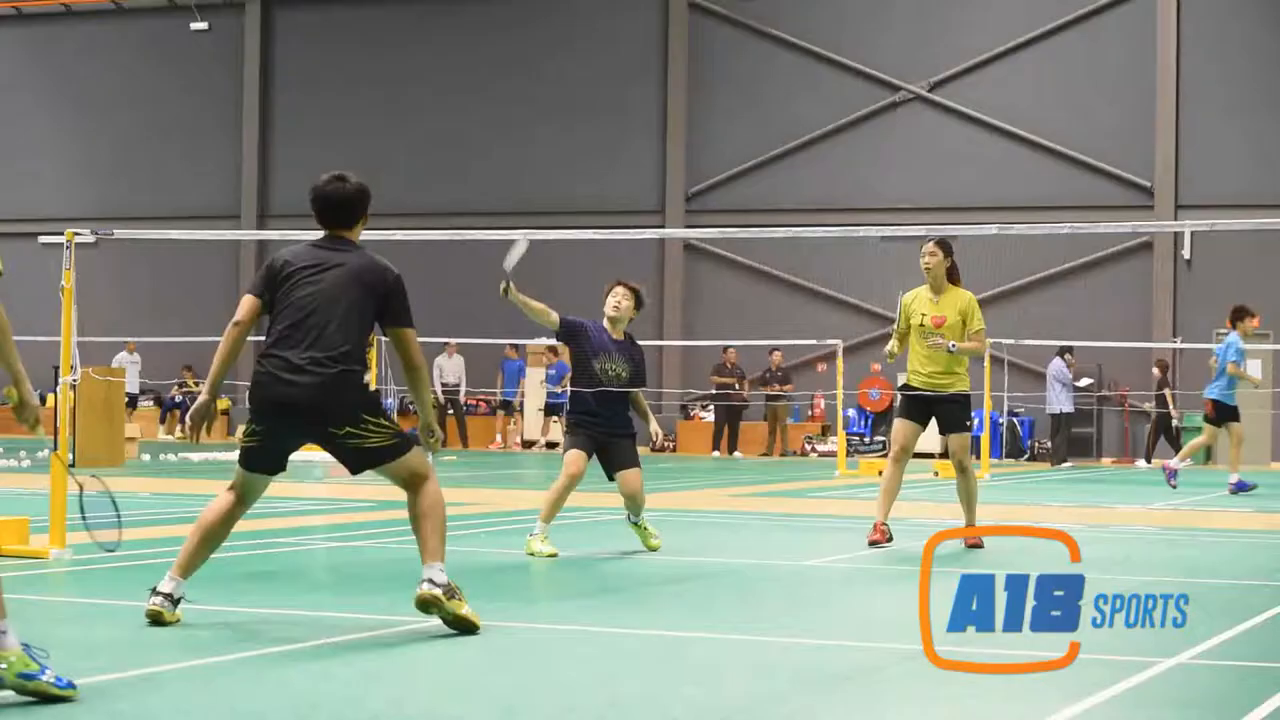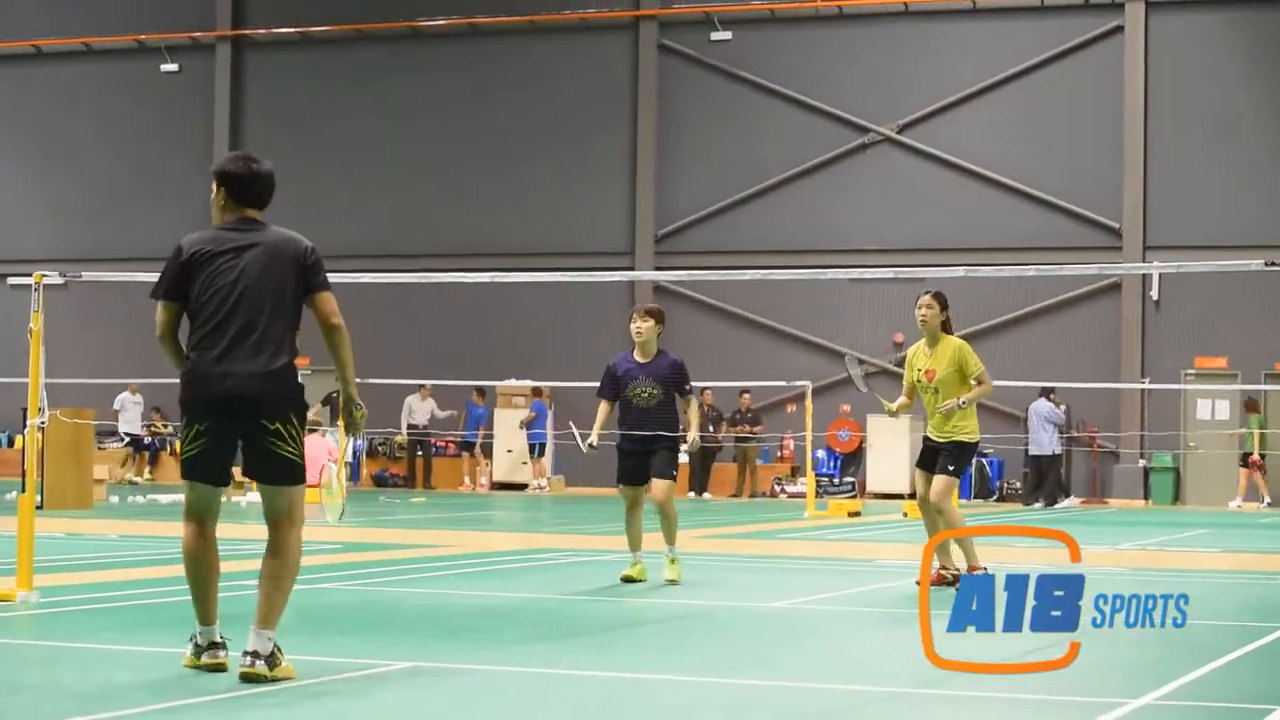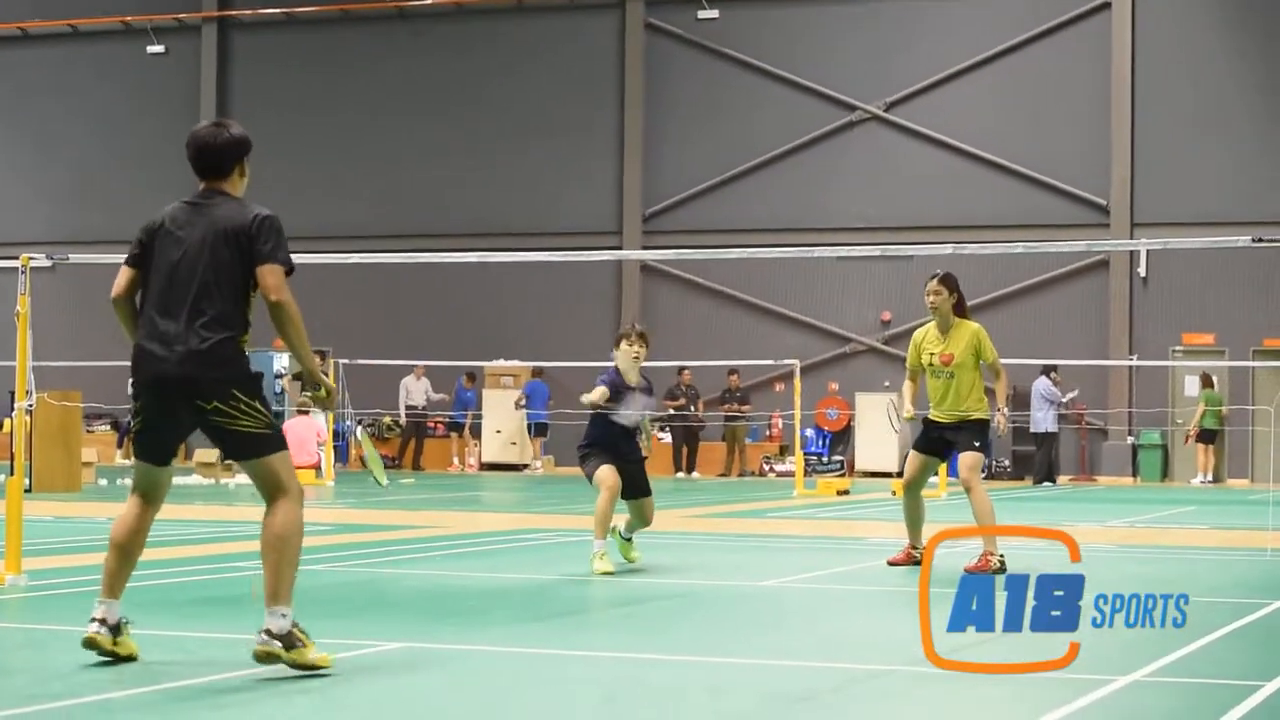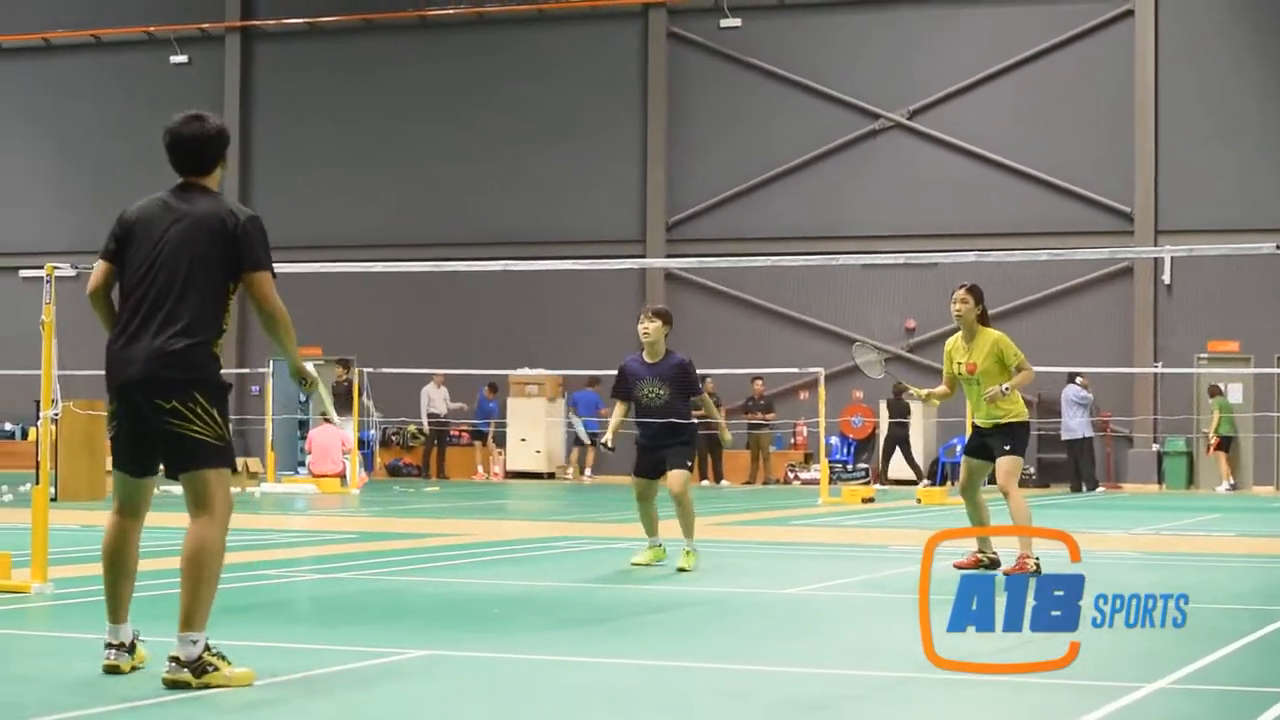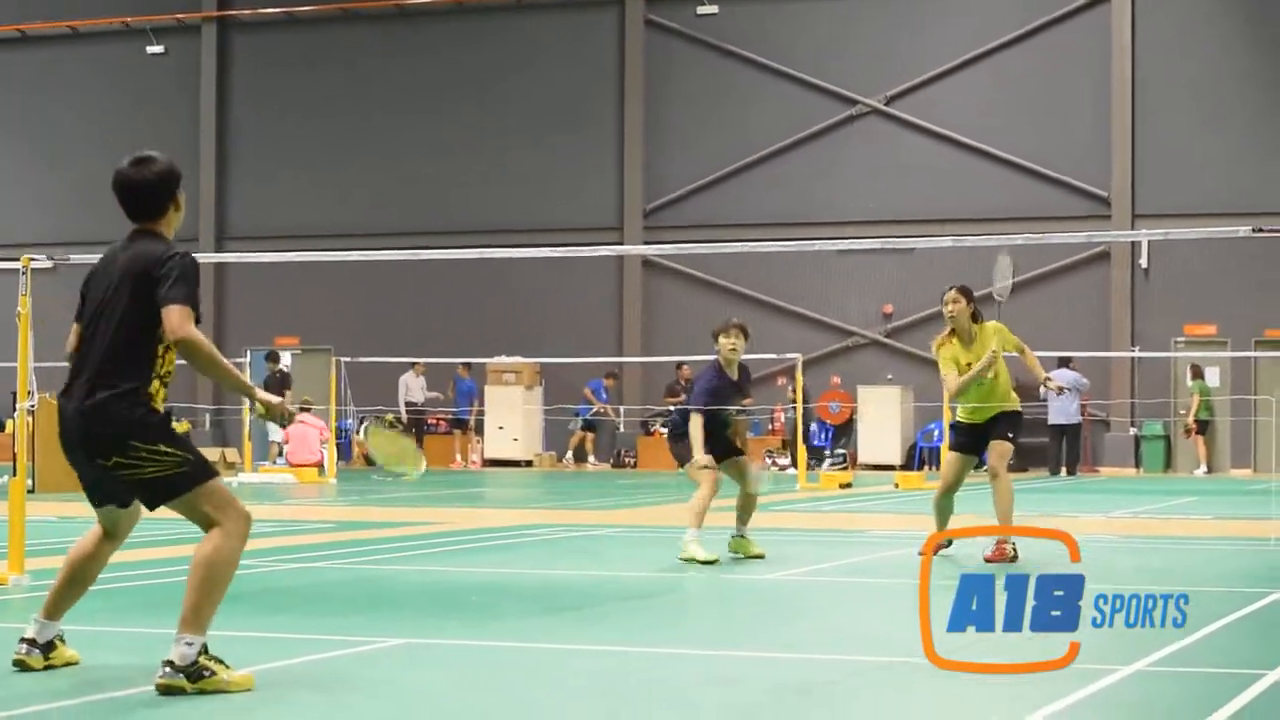
dt=1s
person 1, frame 1
left shoulder: (283, 260)
right shoulder: (382, 274)
left elbow: (239, 323)
right elbow: (413, 360)
left wrist: (209, 391)
right wrist: (425, 418)
left hip: (272, 396)
right hip: (339, 398)
left knee: (239, 492)
right knee: (421, 478)
left ankle: (167, 591)
right ankle: (436, 584)
person 1, frame 2
left shoulder: (190, 249)
right shoulder: (296, 248)
left elbow: (164, 330)
right elbow: (333, 322)
right wrist: (350, 393)
left hip: (206, 393)
right hip: (273, 392)
left knee: (199, 516)
right knee: (285, 520)
left ankle: (209, 641)
right ankle: (261, 649)
person 1, frame 3
left shoulder: (162, 221)
right shoulder: (257, 222)
left elbow: (121, 295)
right elbow: (276, 297)
right wrist: (314, 372)
left hip: (155, 374)
right hip: (218, 372)
left knee: (145, 494)
right knee: (285, 492)
left ankle: (105, 621)
right ankle: (278, 629)
person 1, frame 4
left shoulder: (135, 213)
right shoulder: (238, 221)
left elbow: (96, 290)
right elbow: (267, 302)
right wrist: (298, 363)
left hip: (126, 374)
right hip: (187, 376)
left knee: (128, 506)
right knee: (211, 507)
left ankle: (118, 640)
right ankle: (189, 654)
person 1, frame 5
left shoulder: (105, 263)
right shoulder: (172, 261)
left elbow: (75, 347)
right elbow: (181, 335)
right wrist: (252, 391)
left hip: (77, 422)
right hip: (125, 423)
left knee: (114, 527)
right knee: (229, 520)
left ankle: (38, 638)
right ankle: (185, 658)
person 2, frame 1
left shoulder: (965, 300)
right shoulder: (910, 299)
left elbow: (980, 345)
right elbow: (898, 337)
left wrist: (952, 347)
right wrist: (892, 347)
left hip: (953, 389)
right hip: (916, 386)
left knee: (961, 461)
right knee: (898, 452)
left ankle: (971, 528)
right ankle: (880, 525)
person 2, frame 2
left shoulder: (958, 348)
right shoulder: (913, 353)
left elbow: (985, 384)
right elbow: (908, 395)
left wrist: (961, 403)
right wrist: (896, 407)
left hip: (961, 436)
right hip: (934, 435)
left knee: (939, 501)
right knee: (924, 502)
left ankle: (974, 568)
right ankle: (946, 568)
person 2, frame 3
left shoulder: (974, 332)
right shoulder: (920, 336)
left elbow: (999, 373)
right elbow: (911, 378)
left wrist: (1001, 409)
right wrist: (908, 403)
left hip: (972, 420)
right hip: (937, 421)
left knee: (969, 479)
right knee: (910, 483)
left ankle: (992, 555)
right ankle: (915, 548)
person 2, frame 4
left shoulder: (996, 339)
right shoulder: (951, 345)
left elbow: (1028, 372)
right elbow: (948, 387)
left wrist: (1004, 388)
right wrist: (929, 393)
left hip: (1011, 422)
right hip: (982, 425)
left knee: (1006, 484)
right knee: (966, 487)
left ankle: (1028, 559)
right ankle: (986, 553)
person 2, frame 5
left shoulder: (994, 330)
right shoulder: (946, 350)
left elbow: (1023, 350)
right elbow: (953, 392)
left wrist: (1044, 378)
right wrist: (980, 368)
left hip: (1005, 412)
right hip: (968, 421)
left knee: (996, 468)
right knee: (946, 486)
left ankle: (1005, 544)
right ankle: (940, 535)
person 3, frame 1
left shoulder: (635, 351)
right shoulder: (584, 331)
right elbow: (548, 316)
left wrist: (651, 421)
right wrist: (516, 296)
left hip: (619, 431)
right hip: (582, 423)
left knee: (635, 492)
right knee: (573, 471)
left ankle: (637, 521)
right ankle: (538, 534)
person 3, frame 2
left shoulder: (673, 365)
right shoulder: (617, 366)
left elbow: (690, 399)
right elbow: (607, 403)
left wrist: (693, 429)
right wrist: (595, 432)
left hip: (664, 444)
right hip: (629, 445)
left knee: (662, 499)
right knee: (631, 503)
left ankle: (671, 557)
right ankle: (636, 563)
person 3, frame 3
left shoulder: (646, 386)
right shoulder: (611, 380)
right elbow: (598, 393)
left wrist: (646, 442)
right wrist: (593, 399)
left hip: (630, 455)
right hip: (596, 450)
left knee: (645, 516)
right knee: (611, 485)
left ankle: (622, 533)
right ankle: (599, 553)
person 3, frame 4
left shoulder: (680, 364)
right shoulder: (629, 367)
left elbow: (701, 397)
right elbow: (622, 404)
left wrist: (722, 427)
right wrist: (609, 433)
left hip: (680, 440)
right hip: (648, 442)
left knee: (678, 490)
right knee: (643, 496)
left ankle: (689, 549)
right ankle: (655, 547)
person 3, frame 5
left shoulder: (743, 372)
right shoulder: (709, 379)
right elbow: (696, 417)
left wrist: (736, 435)
right wrist: (698, 453)
left hip: (717, 436)
right hip: (687, 438)
left knee: (751, 481)
right knee: (710, 482)
left ankle: (739, 538)
right ankle: (690, 544)
